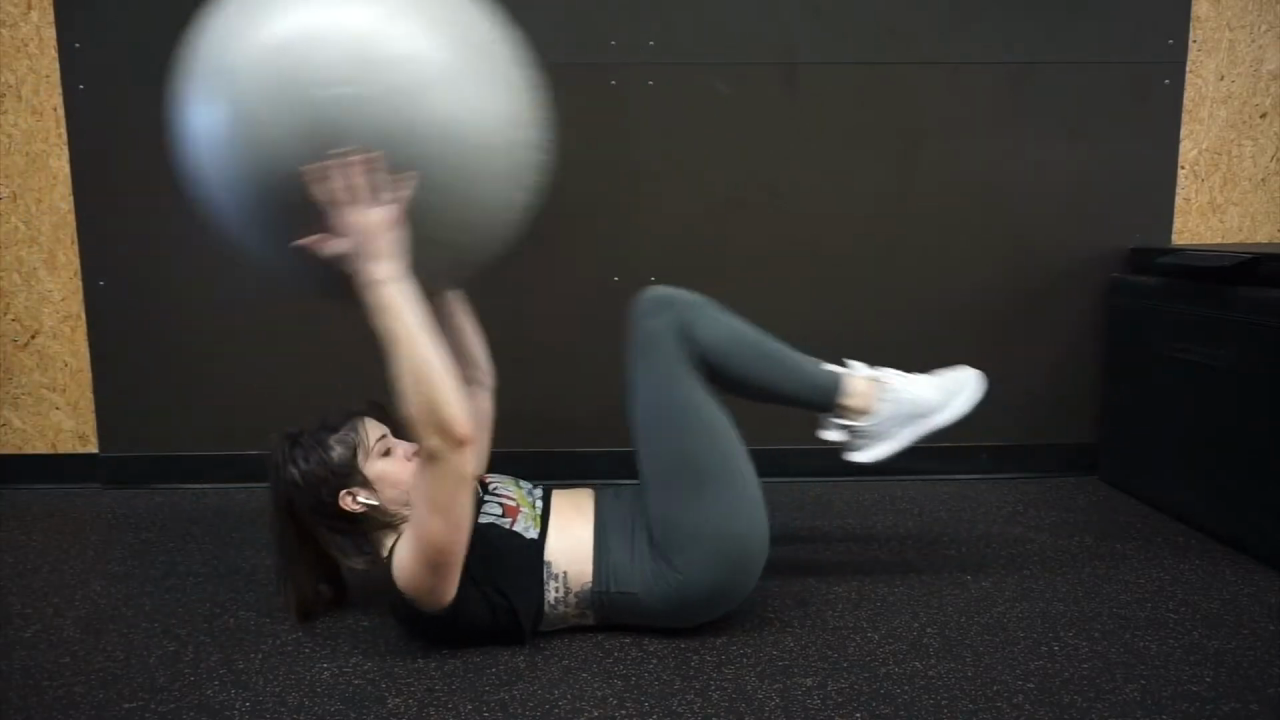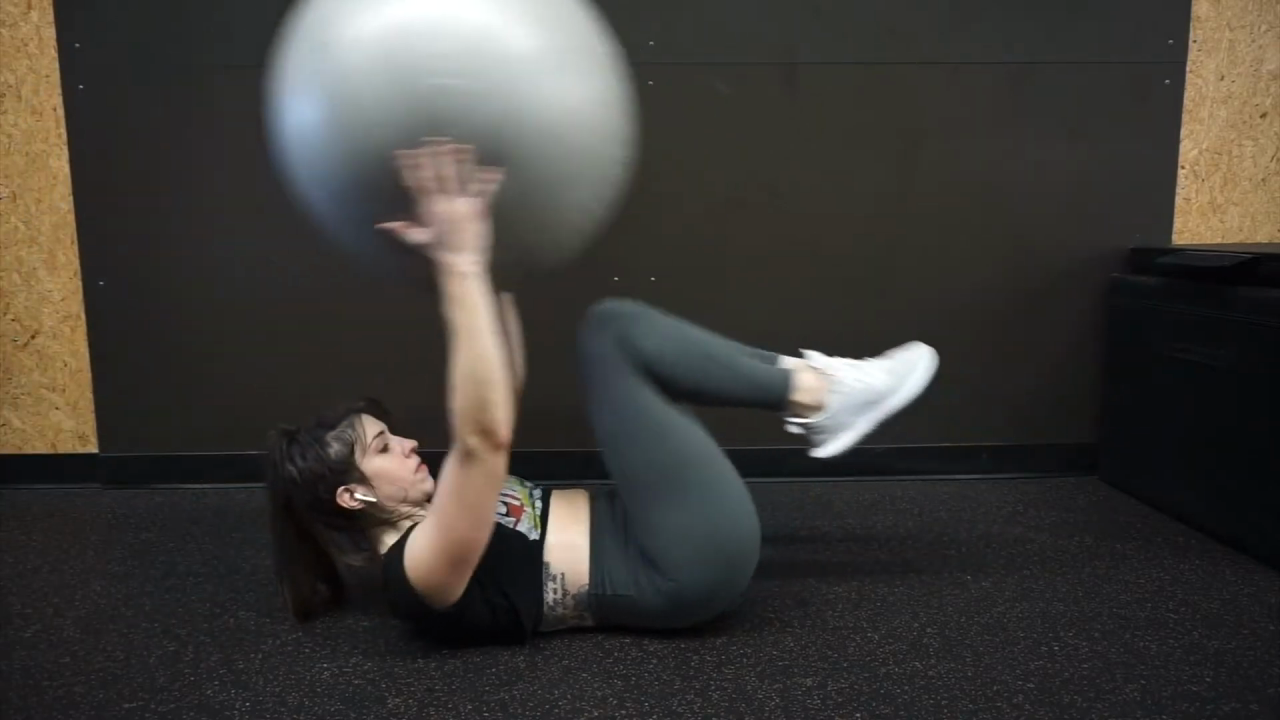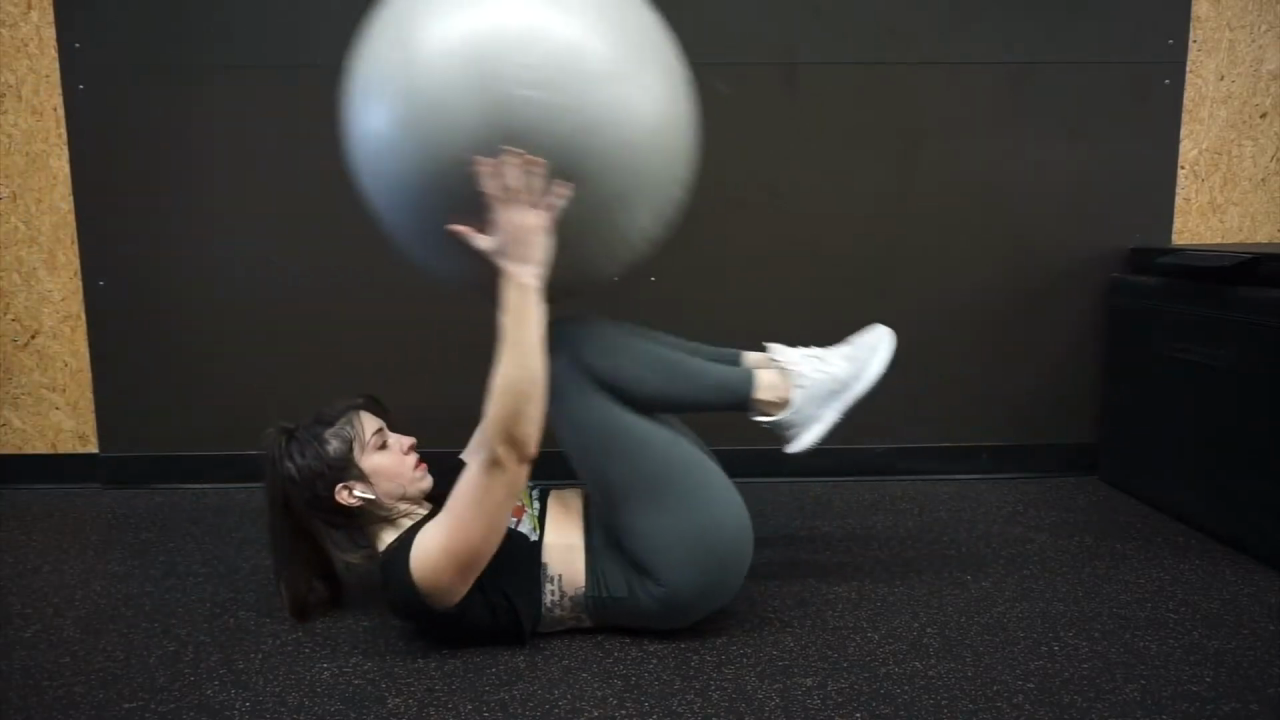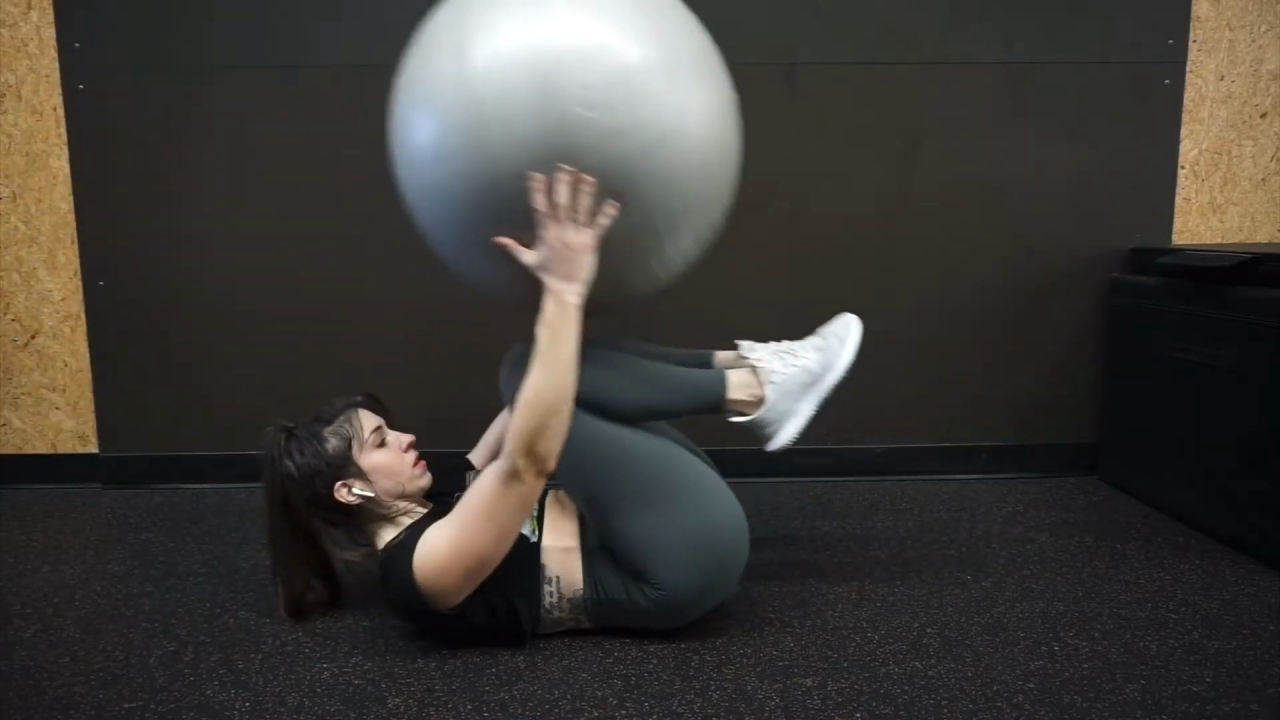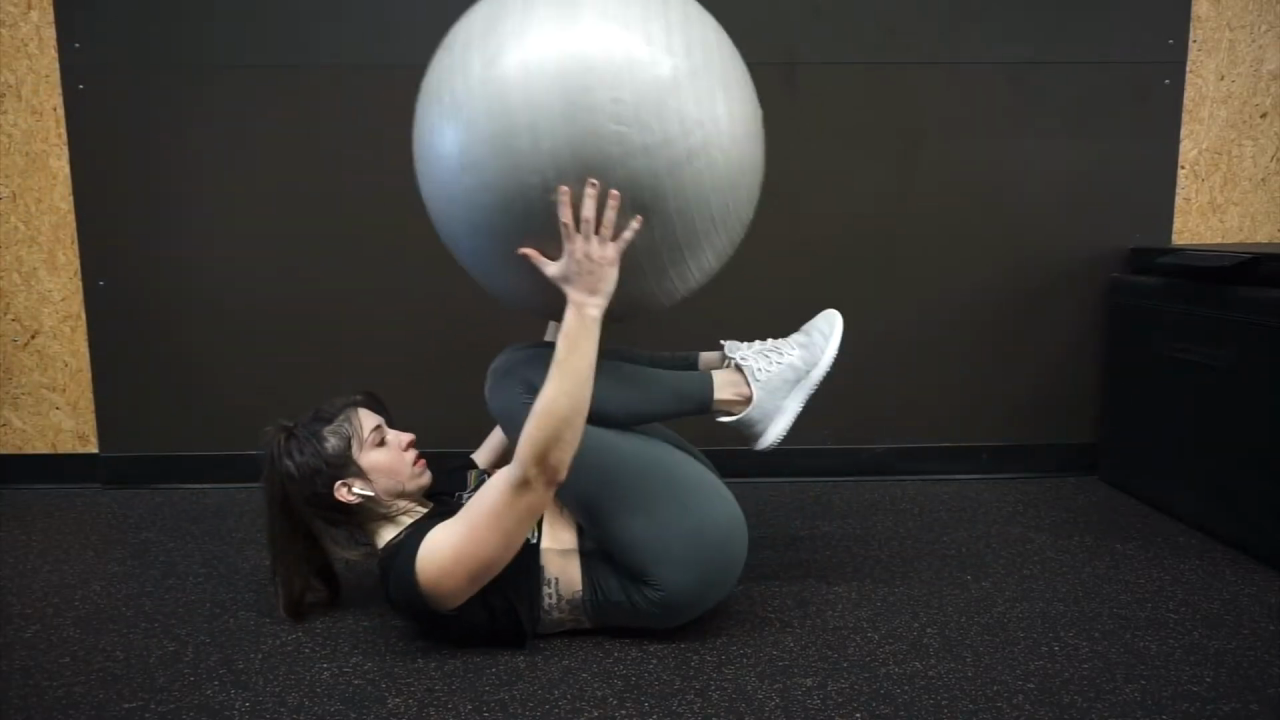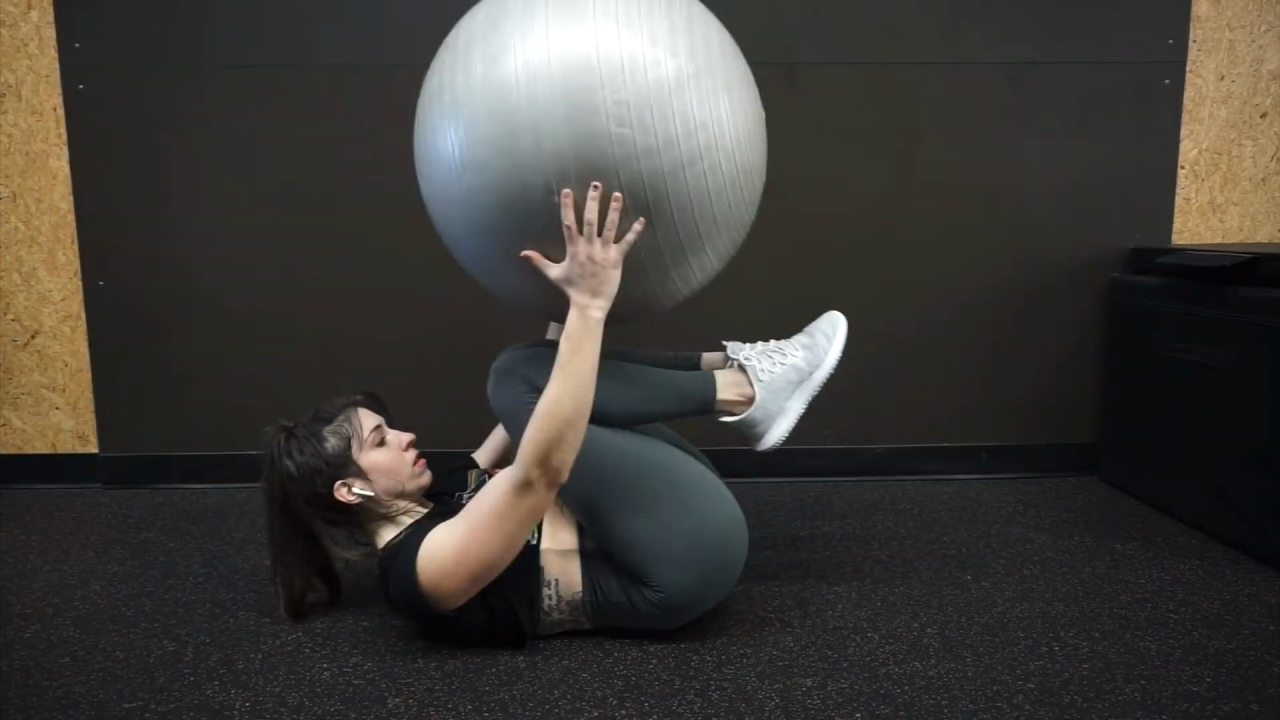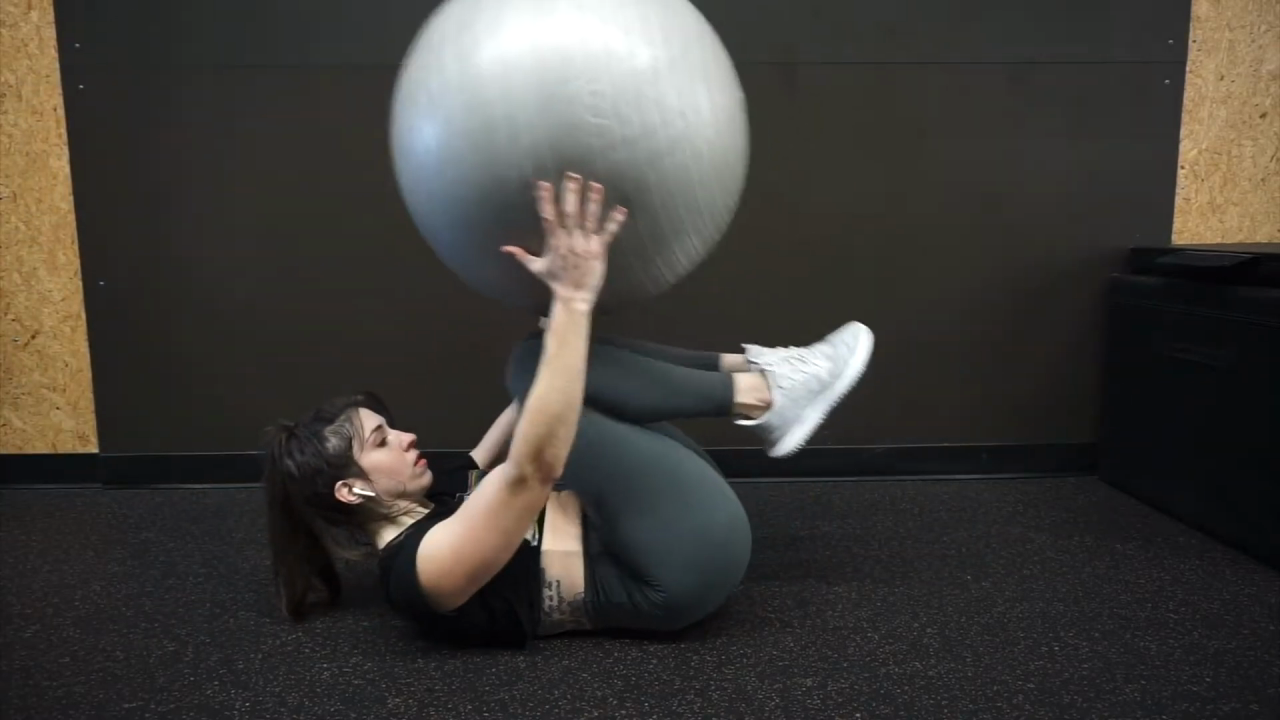
dt=0.1s
person 1, frame 1
left shoulder: (452, 520)
right shoulder: (424, 582)
left elbow: (475, 379)
right elbow: (448, 436)
left wrist: (423, 274)
right wrist: (382, 270)
left hip: (692, 543)
right hip: (701, 562)
left knee: (660, 322)
right knee: (657, 313)
left ankle: (857, 398)
right ankle: (861, 403)
person 1, frame 2
left shoulder: (433, 512)
right shoulder: (420, 572)
left elbow: (490, 410)
right elbow: (484, 430)
left wrist: (476, 272)
right wrist: (460, 262)
left hip: (695, 542)
right hip: (700, 559)
left knee: (613, 341)
right knee: (608, 328)
left ankle: (814, 382)
right ankle: (819, 395)
person 1, frame 3
left shoulder: (425, 514)
right shoulder: (422, 571)
right elbow: (511, 443)
left wrist: (520, 268)
right wrist: (521, 274)
left hip: (678, 543)
right hip: (692, 553)
left knee: (560, 354)
right knee: (565, 351)
left ankle: (777, 378)
right ankle: (778, 392)
person 1, frame 4
left shoulder: (437, 504)
right shoulder: (425, 567)
left elbow: (520, 433)
right elbow: (534, 455)
left wrist: (560, 286)
right wrist: (564, 288)
left hip: (682, 534)
right hip: (689, 558)
left knee: (543, 368)
right knee: (535, 370)
left ankle: (746, 372)
right ankle: (751, 388)
person 1, frame 5
left shoulder: (435, 504)
right shoulder: (423, 568)
right elbow: (542, 467)
left wrist: (575, 296)
right wrist: (585, 299)
left hip: (677, 530)
right hip: (689, 552)
left knee: (525, 380)
right knee: (517, 379)
left ankle: (733, 373)
right ankle: (737, 388)
person 1, frame 6
left shoulder: (436, 500)
right shoulder: (423, 568)
left elbow: (533, 430)
right elbow: (543, 467)
left wrist: (578, 297)
right wrist: (589, 301)
left hip: (678, 534)
right hip: (687, 553)
left knee: (532, 375)
right knee: (520, 377)
left ankle: (738, 374)
right ankle: (744, 390)
person 1, frame 7
left shoulder: (439, 501)
right shoulder: (423, 570)
left elbow: (529, 434)
right elbow: (539, 465)
left wrist: (564, 291)
right wrist: (575, 295)
left hip: (679, 541)
right hip: (691, 556)
left knee: (544, 368)
right knee: (536, 367)
left ankle: (756, 376)
right ankle: (761, 394)
